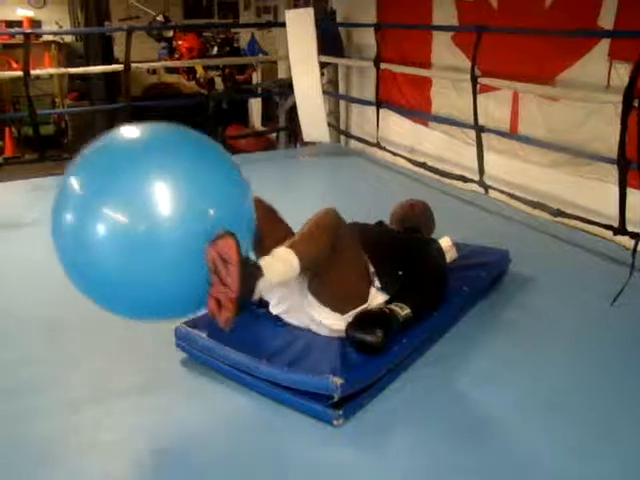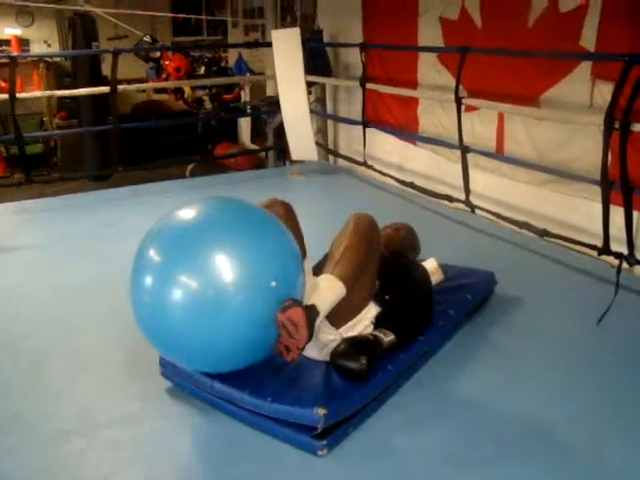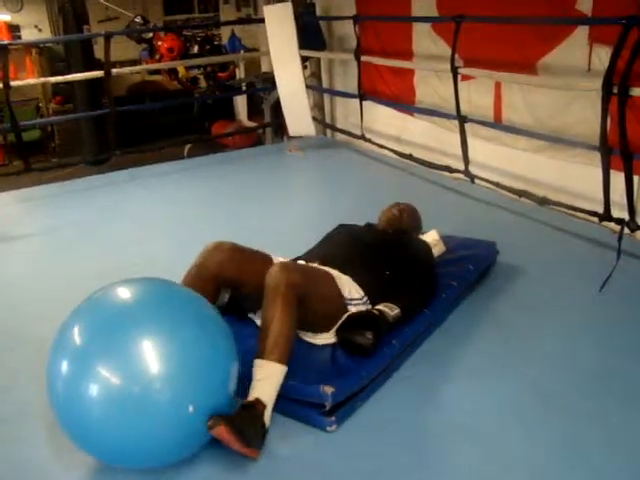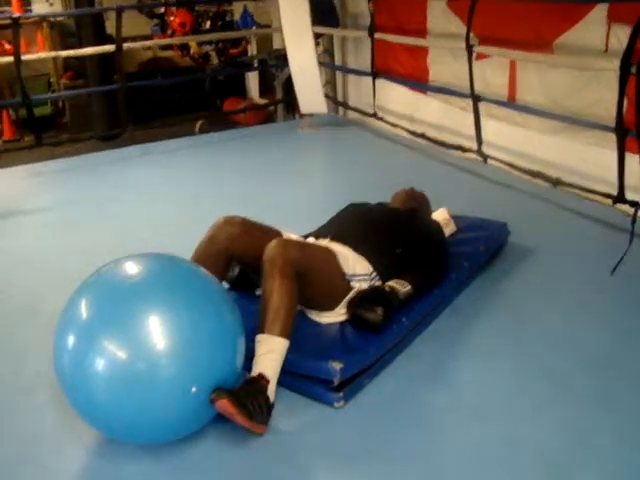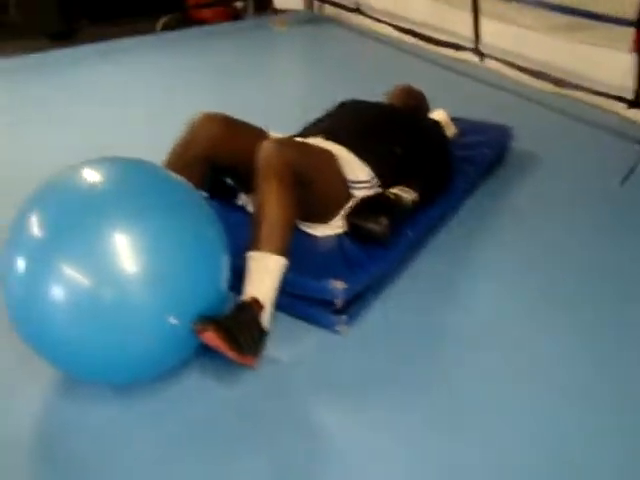
dt=1s
person 1, frame 1
left shoulder: (426, 249)
right shoulder: (361, 228)
left elbow: (431, 294)
left wrist: (392, 315)
left hip: (344, 305)
right hip: (298, 288)
left knee: (328, 220)
right knee: (255, 209)
left ankle: (250, 278)
person 1, frame 2
left shoulder: (413, 272)
right shoulder: (351, 255)
left elbow: (419, 318)
left wrist: (376, 342)
left hip: (341, 328)
left knee: (362, 224)
right knee: (277, 209)
left ankle: (309, 316)
person 1, frame 3
left shoulder: (414, 250)
right shoulder: (347, 230)
left elbow: (420, 292)
left wrist: (381, 316)
right wrist: (238, 290)
left hip: (346, 292)
left knee: (284, 277)
right knee: (219, 255)
left ankle: (256, 415)
person 1, frame 4
left shoulder: (424, 229)
right shoulder: (359, 209)
left elbow: (432, 267)
left wrist: (392, 293)
right wrist: (251, 265)
left hip: (353, 268)
left knee: (282, 252)
right knee: (230, 229)
left ankle: (261, 390)
person 1, frame 5
left shoulder: (423, 131)
right shoulder: (353, 107)
left elbow: (435, 172)
right elbow: (306, 135)
left wrist: (394, 200)
right wrist: (230, 167)
left hip: (350, 173)
right hip: (292, 167)
left knee: (278, 153)
right knee: (210, 127)
left ankle: (254, 315)
